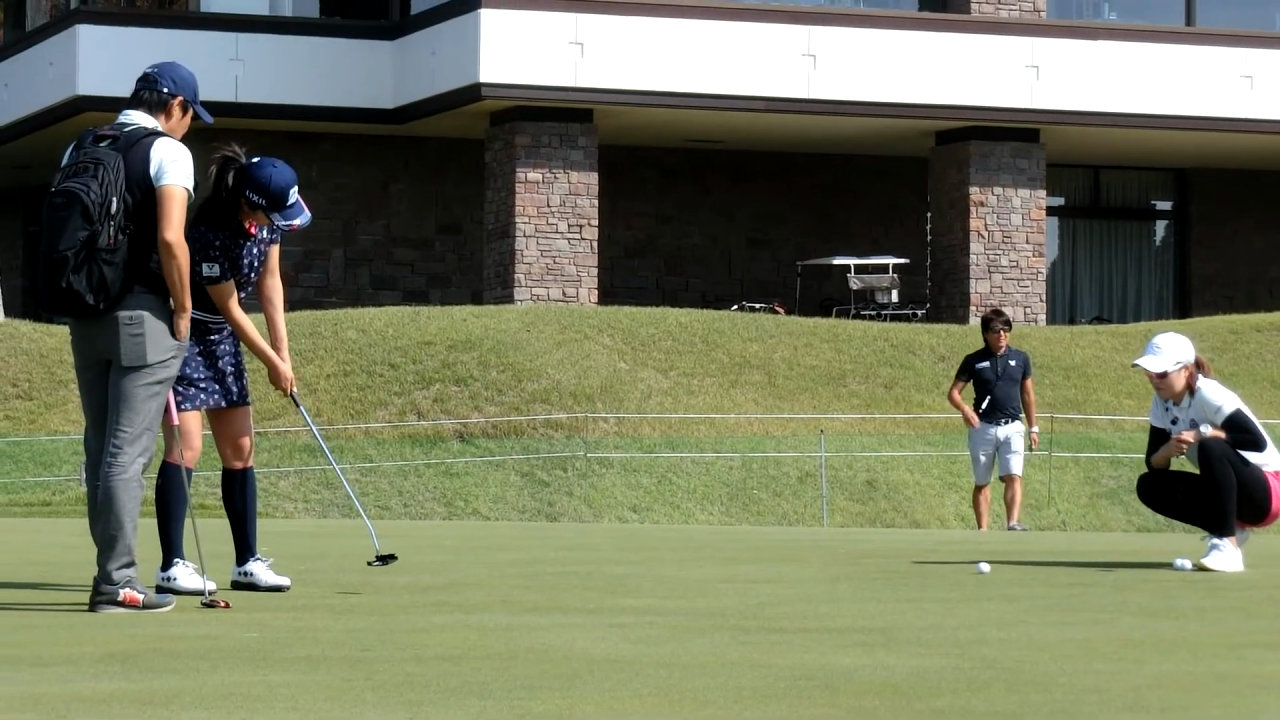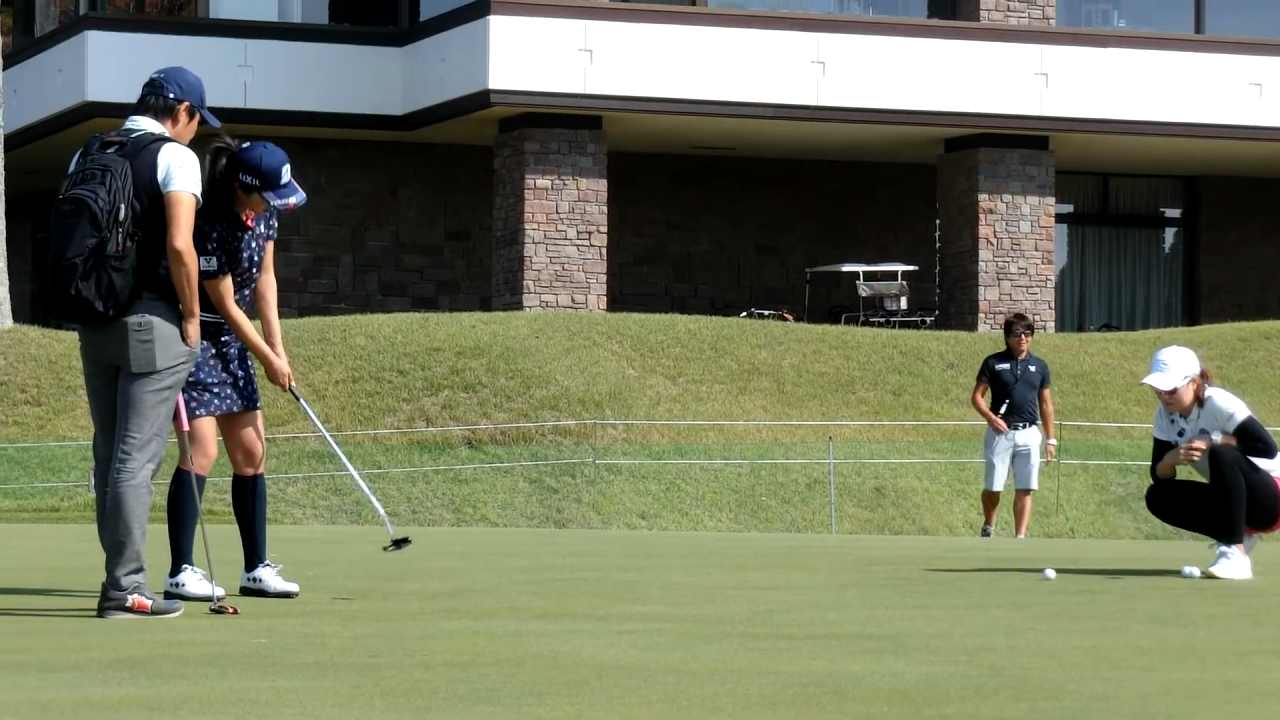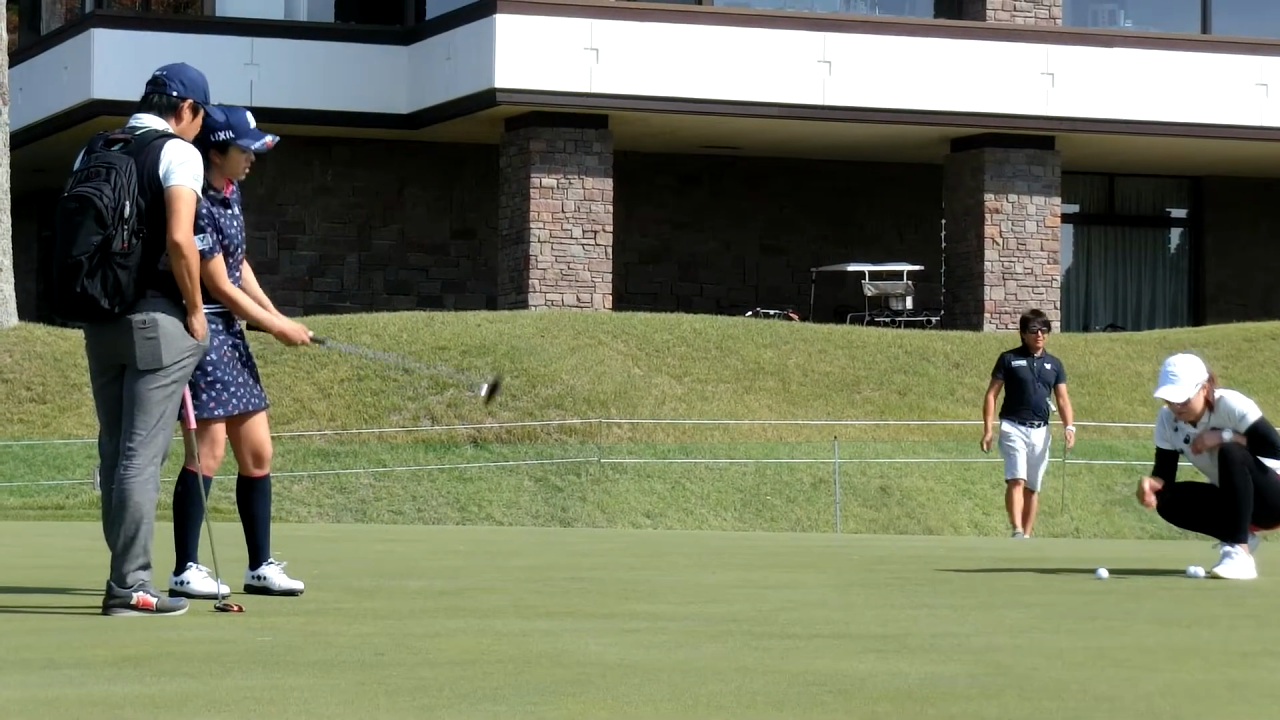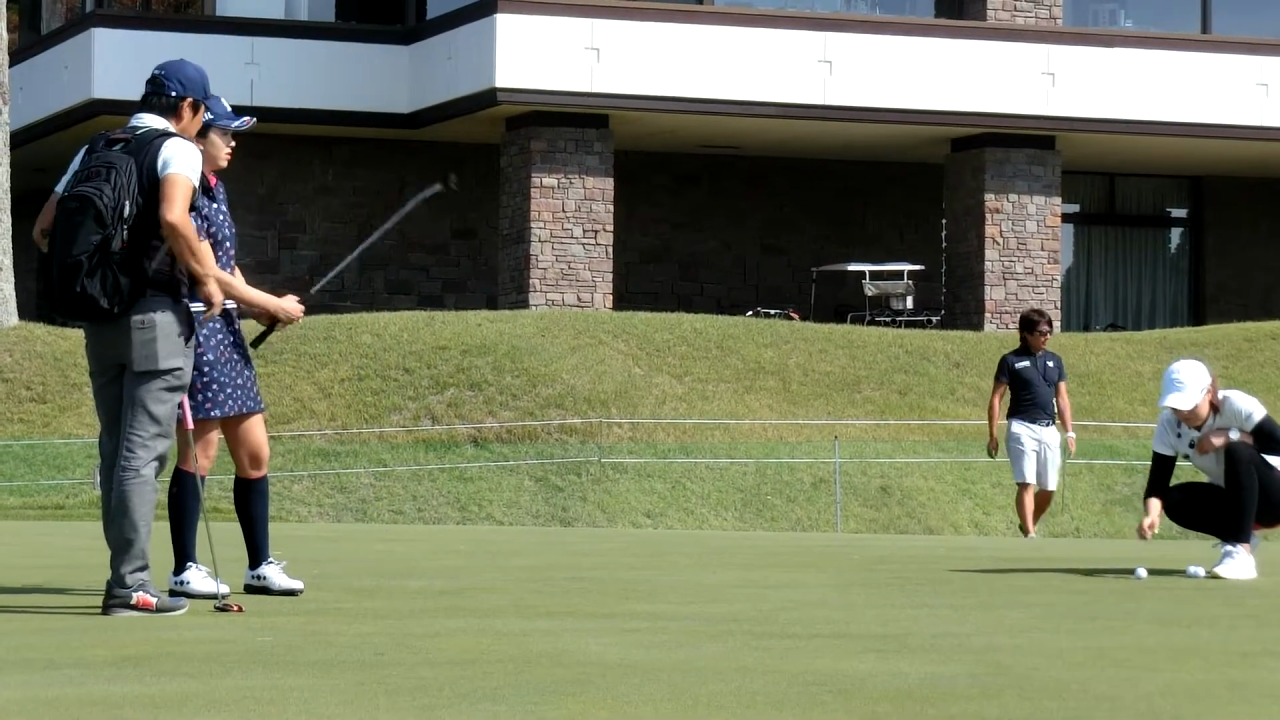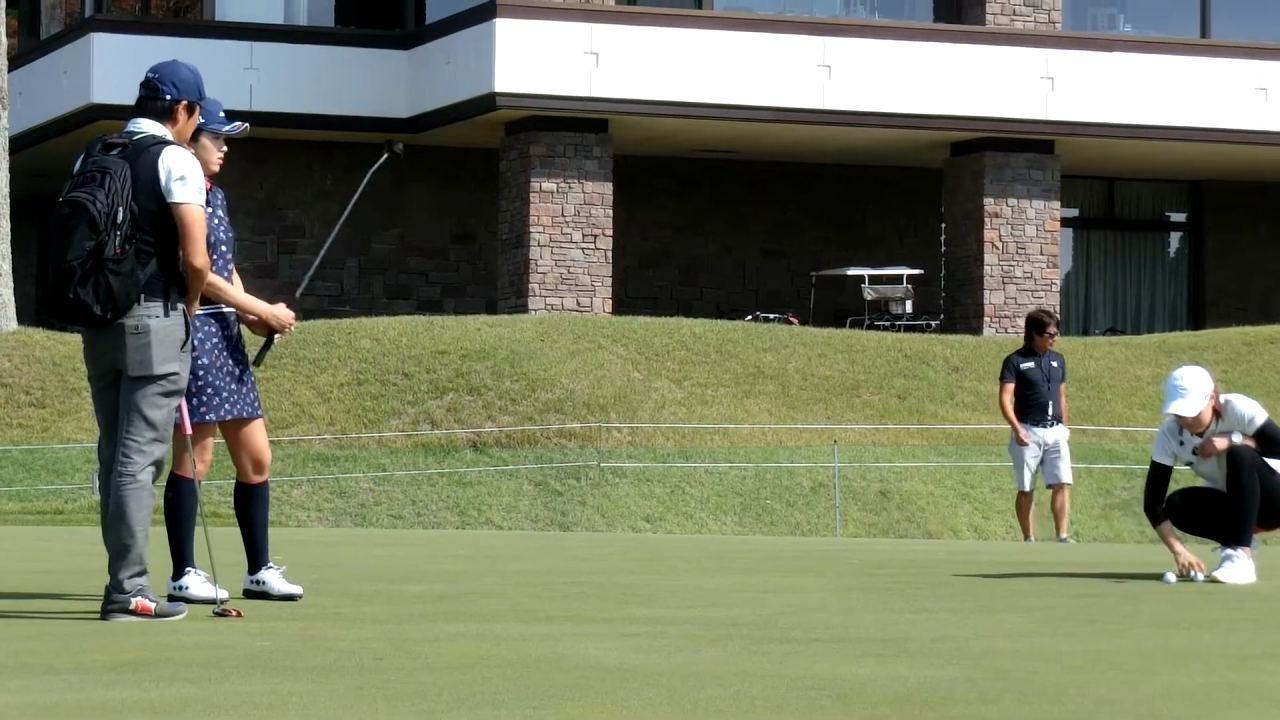
dt=0.3s
person 1, frame 1
left shoulder: (81, 148)
right shoulder: (168, 150)
right elbow: (170, 238)
right wrist: (183, 310)
left hip: (87, 315)
right hip: (141, 314)
left knee: (101, 448)
right knee: (127, 451)
left ankle: (113, 571)
right ankle: (116, 582)
person 1, frame 2
left shoulder: (88, 155)
right shoulder: (175, 156)
right elbow: (179, 246)
right wrist: (191, 317)
left hip: (95, 321)
right hip: (150, 321)
left knee: (110, 454)
right knee: (136, 457)
left ankle: (121, 577)
right ankle: (125, 588)
person 1, frame 3
left shoulder: (94, 152)
right shoulder: (178, 151)
right elbow: (179, 239)
right wrist: (195, 309)
left hip: (101, 318)
right hip: (155, 317)
left knee: (116, 451)
right knee: (141, 454)
left ankle: (126, 574)
right ankle: (129, 583)
person 1, frame 4
left shoulder: (93, 151)
right shoulder: (176, 149)
left elbow: (44, 229)
right elbow: (173, 218)
right wrist: (207, 278)
left hip: (101, 316)
right hip: (155, 314)
left knee: (116, 449)
right knee: (142, 452)
left ankle: (127, 574)
right ankle: (129, 585)
person 1, frame 5
left shoulder: (93, 157)
right shoulder: (176, 158)
right elbow: (195, 259)
right wrist: (191, 304)
left hip: (100, 322)
right hip: (153, 319)
left knee: (115, 455)
right knee: (139, 457)
left ankle: (124, 579)
right ankle: (127, 590)
person 2, frame 1
left shoulder: (268, 218)
right shoulder: (211, 231)
left elbow: (270, 281)
right elbow: (230, 308)
left wrist: (283, 351)
right wrist: (272, 363)
left hip: (222, 337)
right hip: (184, 334)
left knee: (240, 449)
right knee: (187, 446)
left ankle: (247, 562)
right ankle: (172, 565)
person 2, frame 2
left shoulder: (264, 213)
right shoulder: (211, 226)
right elbow: (226, 306)
left wrist: (279, 347)
right wrist: (269, 361)
left hip: (232, 341)
right hip: (195, 337)
left knee: (251, 453)
right knee: (201, 451)
left ankle: (256, 568)
right ankle: (181, 571)
person 2, frame 3
left shoulder: (231, 192)
right shoulder: (197, 205)
right elbow: (221, 287)
left wrist: (274, 313)
right wrist: (279, 328)
left hip: (231, 332)
right hip: (201, 333)
left knee: (258, 453)
right knee: (210, 451)
left ankle: (260, 567)
right ankle: (185, 570)
person 2, frame 4
left shoulder: (217, 191)
left wrist: (258, 308)
right wrist: (272, 304)
left hip: (226, 332)
right hip: (196, 328)
left knee: (255, 454)
right knee: (200, 450)
left ankle: (260, 566)
right ankle: (184, 570)
person 2, frame 5
left shoulder: (216, 196)
right elbow: (203, 279)
left wrist: (253, 316)
right wrist: (265, 310)
left hip: (227, 338)
right hip: (193, 333)
left knee: (256, 459)
right knee: (194, 456)
left ankle: (260, 571)
right ankle: (183, 575)
person 3, frame 1
left shoulder: (1021, 358)
right shoulder: (973, 361)
left elbow: (1027, 394)
right elbow: (954, 391)
left wrist: (1033, 427)
right wrist: (965, 410)
left hip: (1012, 427)
right hip: (982, 428)
left knee: (1013, 476)
right knee: (981, 483)
left ankle: (1013, 524)
right ankle: (983, 531)
person 3, frame 2
left shoulder: (1040, 366)
right shoulder: (993, 362)
left elbow: (1046, 403)
right elbow: (977, 396)
left wrist: (1050, 439)
right wrist: (991, 418)
left hip: (1029, 433)
right hip: (1000, 433)
left knee: (1025, 489)
right knee: (993, 487)
left ankle: (1020, 537)
right ankle: (988, 527)
person 3, frame 3
left shoulder: (1055, 364)
right shoulder: (1008, 358)
left elbow: (1063, 399)
right elbow: (991, 394)
left wrist: (1069, 426)
right wrist: (988, 429)
left hip: (1041, 432)
right hip: (1013, 428)
left knee: (1032, 488)
right knee: (1017, 481)
left ankle: (1026, 537)
right ankle: (1016, 531)
person 3, frame 4
left shoulder: (1055, 361)
right shoulder: (1010, 361)
left elbow: (1063, 398)
right elbow: (996, 399)
left wrist: (1069, 432)
right wrist: (993, 435)
left hip: (1050, 430)
right hip: (1023, 428)
left knee: (1048, 488)
right knee: (1027, 484)
left ankle: (1028, 524)
right ankle: (1030, 536)
person 3, frame 5
left shoulder: (1058, 360)
right shoulder: (1015, 361)
left elbow: (1061, 398)
right elbow: (1005, 398)
left wrist: (1065, 429)
right wrist: (1017, 429)
left hip: (1055, 431)
right hip: (1028, 431)
left knee: (1061, 484)
right knee: (1025, 490)
left ankle: (1062, 536)
right ankle: (1029, 540)
person 4, frame 1
left shoulder: (1208, 395)
right shoulder: (1162, 402)
left elbow: (1257, 441)
right elbow: (1153, 465)
left wrist: (1203, 432)
right wrist: (1167, 450)
right hip: (1226, 493)
left knee: (1211, 448)
right knee: (1149, 486)
left ankle: (1228, 547)
right ankle: (1230, 530)
person 4, frame 2
left shoulder: (1218, 403)
right shoulder: (1164, 413)
right elbow: (1161, 476)
left wrist: (1213, 439)
right wrist: (1171, 459)
right hip: (1232, 501)
left knee: (1222, 453)
right knee: (1158, 496)
left ankle: (1236, 554)
right ankle: (1238, 538)
person 4, frame 3
left shoulder: (1230, 403)
right shoulder: (1167, 419)
right elbow: (1165, 478)
left wrist: (1224, 436)
right wrist: (1149, 483)
right hip: (1233, 500)
left knee: (1231, 452)
right knee: (1168, 500)
left ankle: (1240, 554)
right ankle: (1241, 537)
person 4, frame 4
left shoulder: (1236, 404)
right shoulder: (1168, 425)
right elbow: (1157, 485)
left wrist: (1230, 436)
right wrist: (1151, 515)
right hip: (1233, 500)
left knee: (1238, 451)
right knee: (1174, 500)
left ankle: (1241, 552)
right ankle: (1241, 538)
person 4, frame 5
left shoulder: (1237, 408)
right shoulder: (1169, 433)
right elbow: (1153, 500)
left wrist: (1234, 439)
right wrist: (1178, 549)
right hip: (1232, 504)
left knee: (1240, 455)
right knee: (1176, 506)
left ankle: (1242, 557)
right ankle: (1239, 541)
